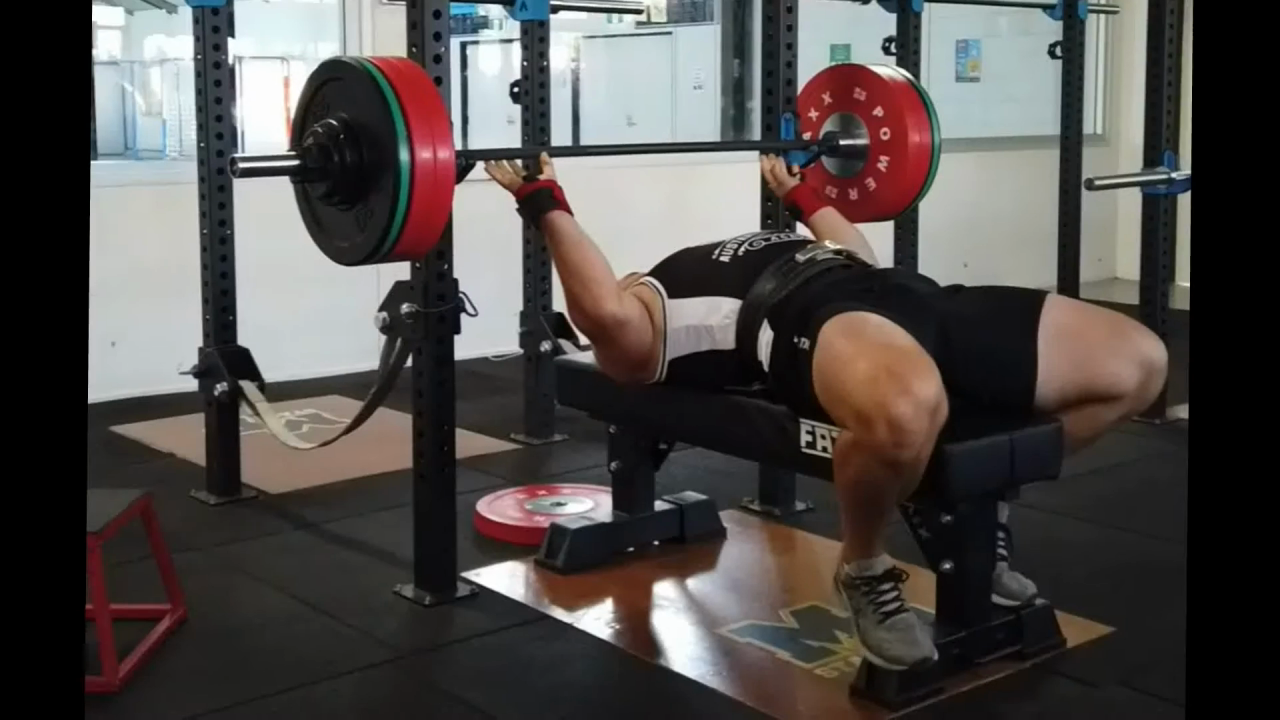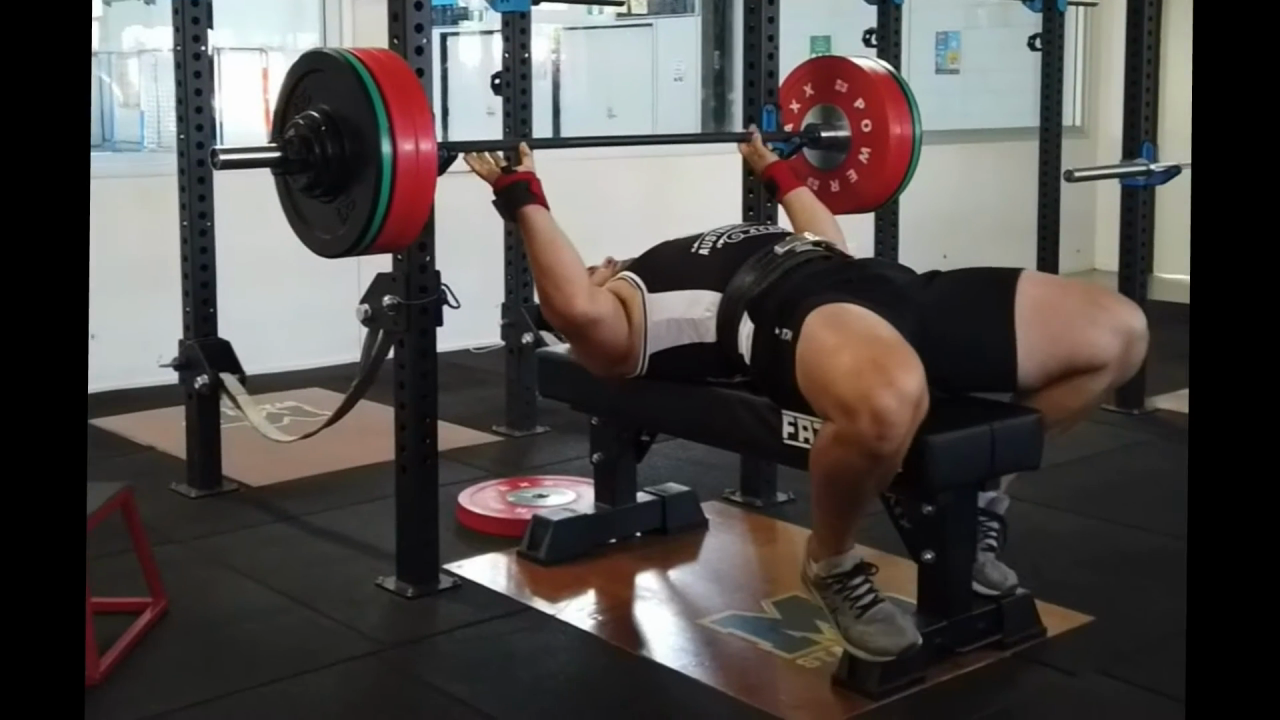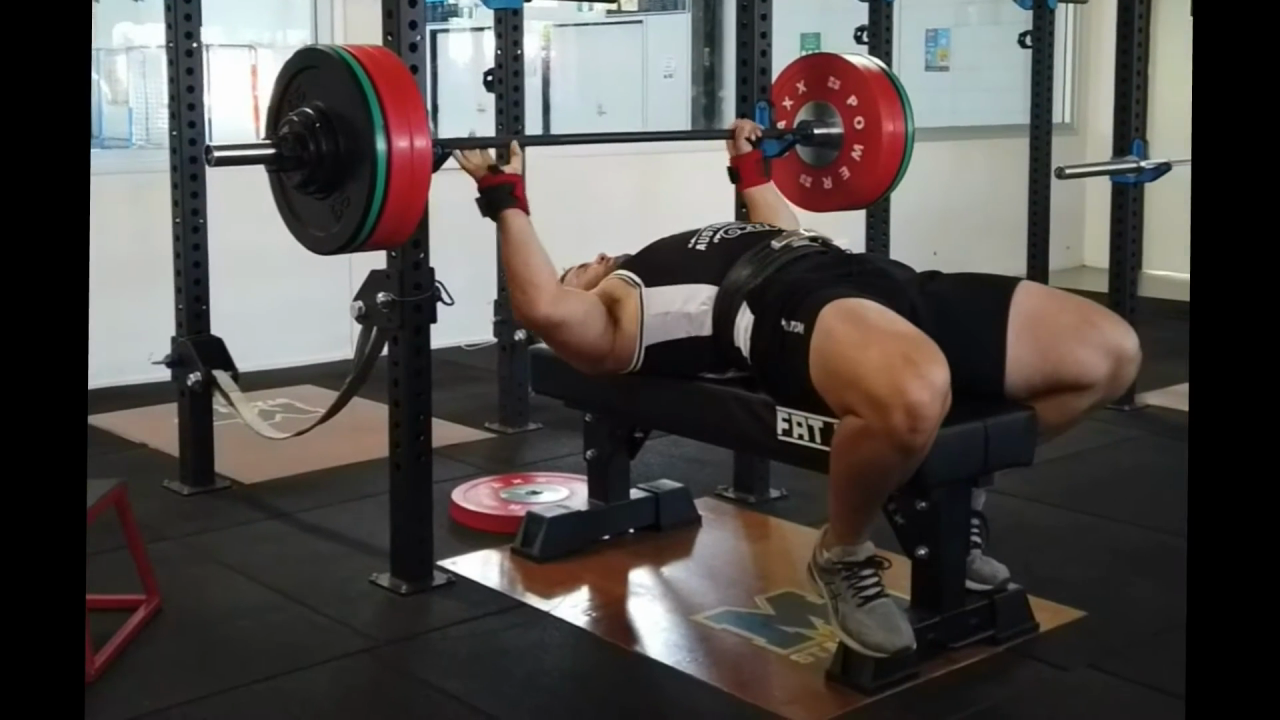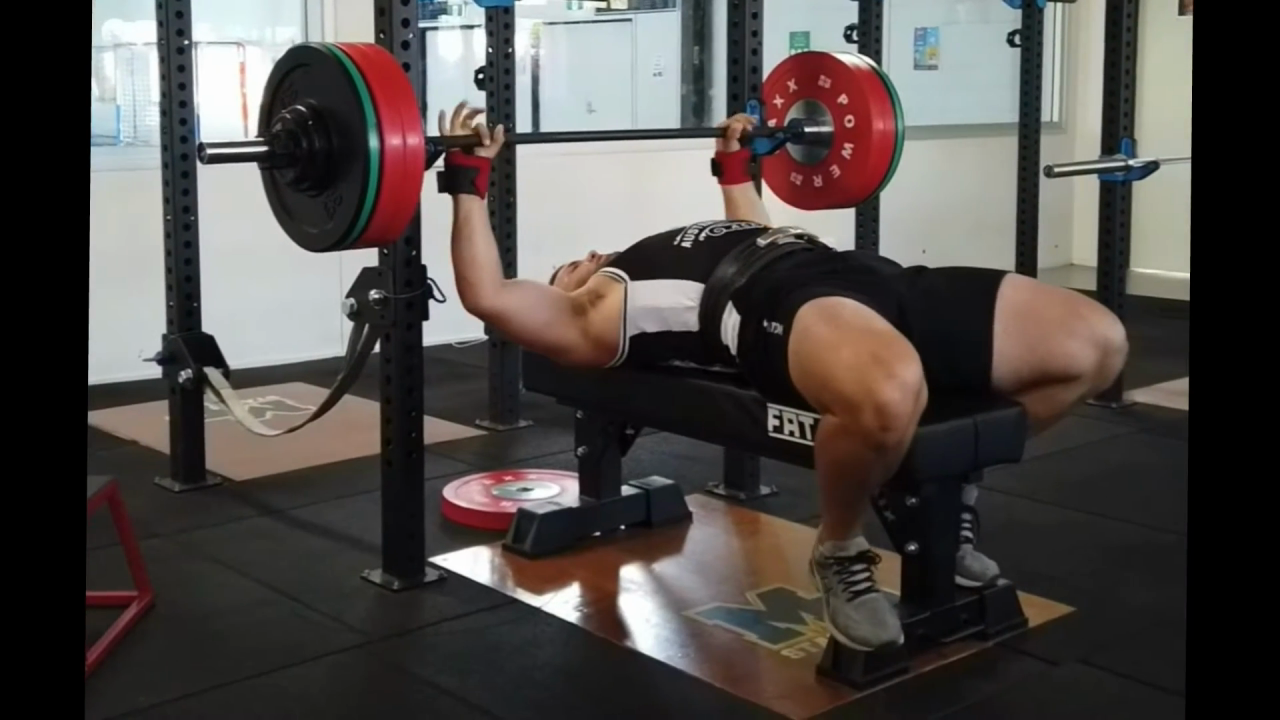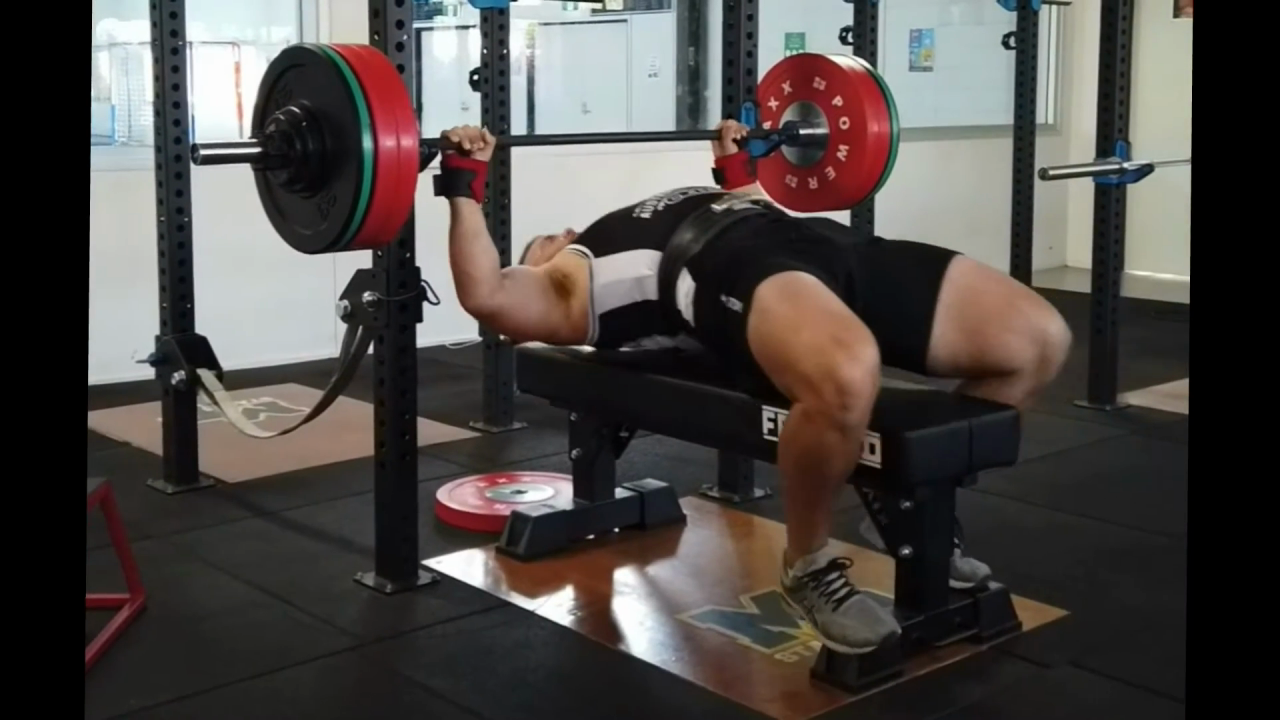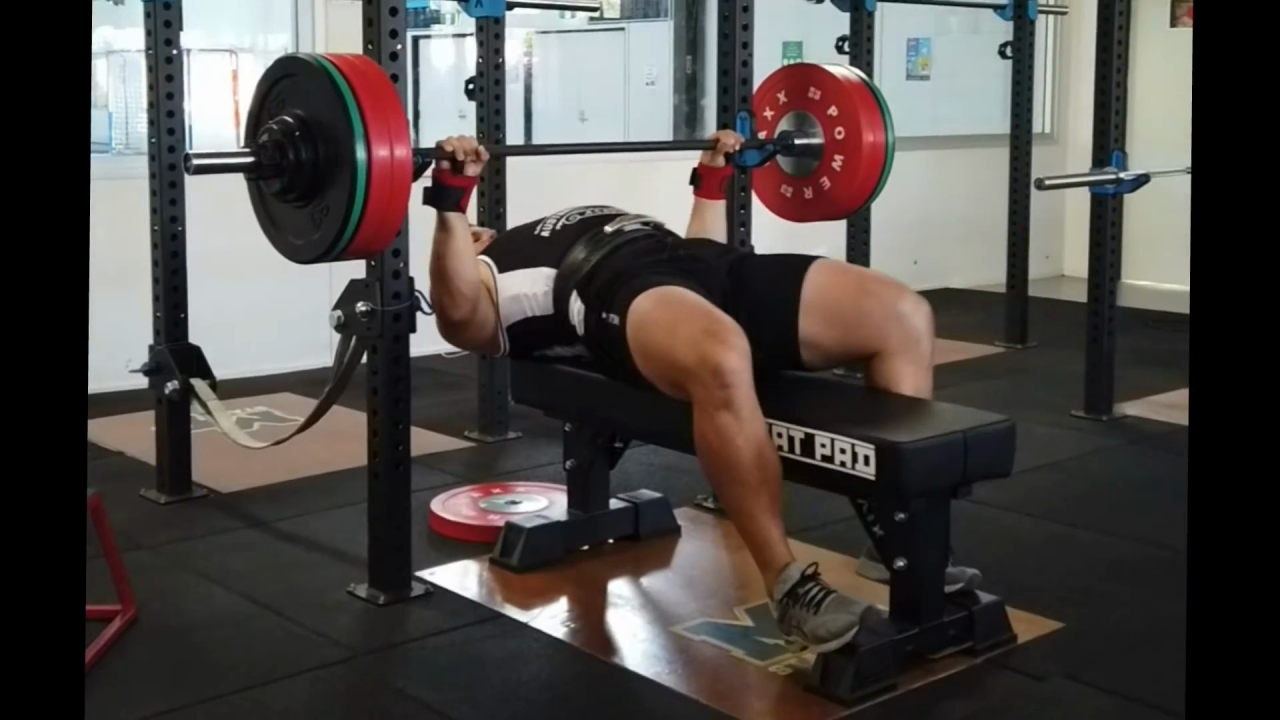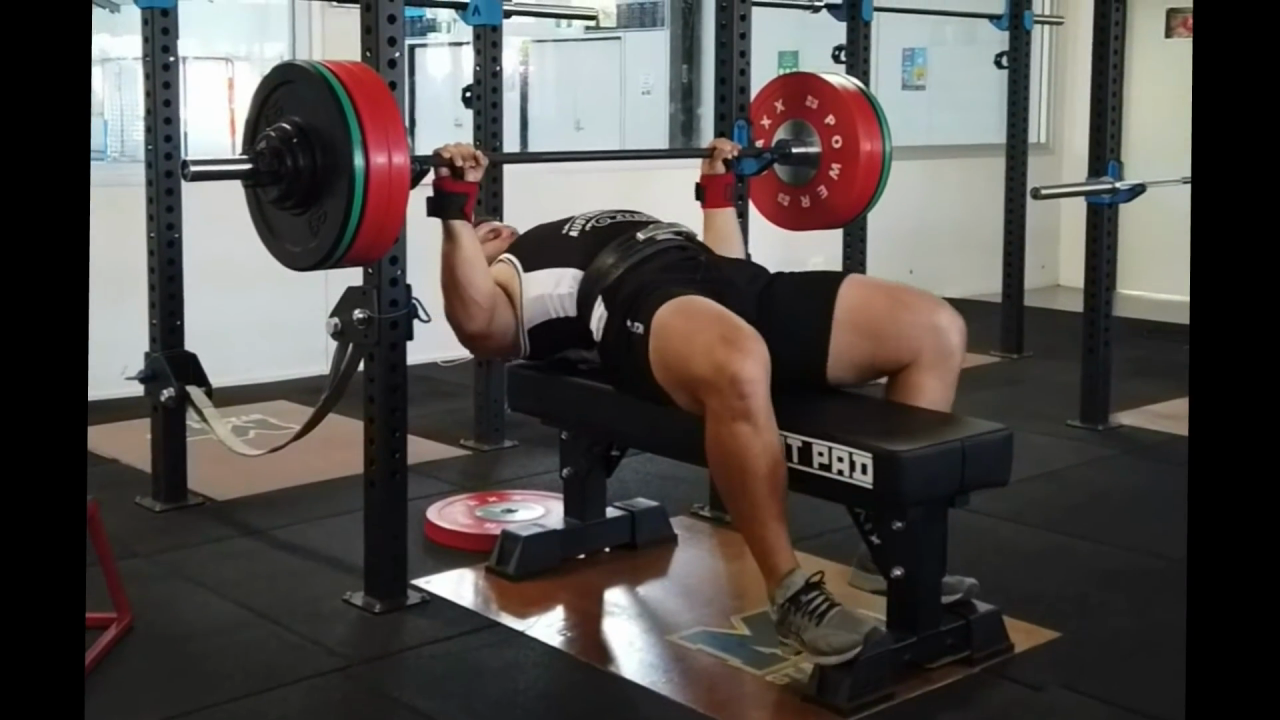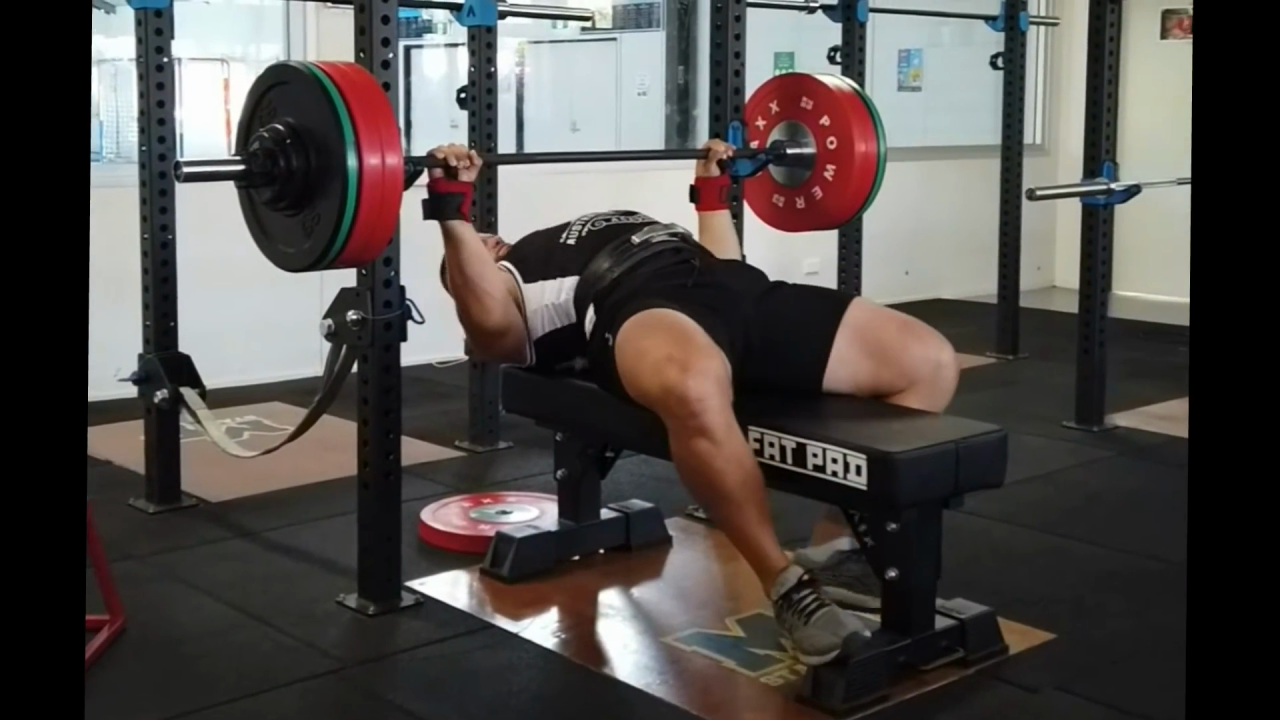
dt=0.5s
person 1, frame 1
left shoulder: (695, 285)
right shoulder: (634, 340)
left elbow: (857, 261)
right elbow: (603, 309)
left wrist: (797, 193)
right wrist: (543, 204)
left knee: (1137, 363)
right knee: (906, 407)
right ankle: (865, 570)
person 1, frame 2
left shoulder: (700, 271)
right shoulder: (614, 331)
left elbow: (830, 246)
right elbow: (575, 308)
left wrist: (774, 168)
right wrist: (520, 196)
left knee: (1117, 331)
right knee: (887, 402)
left ankle: (977, 487)
right ankle: (832, 564)
person 1, frame 3
left shoulder: (664, 276)
right shoulder: (604, 326)
left elbow: (778, 238)
right elbow: (542, 308)
left wrist: (748, 165)
right wrist: (505, 195)
left knee: (1110, 351)
right knee: (915, 396)
right ankle: (843, 554)
person 1, frame 4
left shoulder: (648, 271)
right shoulder: (588, 320)
left elbow: (754, 242)
right elbow: (486, 296)
left wrist: (733, 162)
right wrist: (467, 178)
left knee: (1097, 343)
right knee: (889, 395)
right ankle: (839, 552)
person 1, frame 5
left shoulder: (635, 245)
right shoulder: (561, 294)
right elbow: (486, 295)
left wrist: (732, 167)
right wrist: (464, 186)
left knee: (1036, 335)
right knee: (844, 374)
right ankle: (809, 568)
person 1, frame 6
left shoulder: (558, 243)
right shoulder: (485, 286)
left elbow: (699, 251)
right elbow: (458, 311)
left wrist: (712, 179)
right wrist: (449, 202)
left knee: (903, 315)
right knee: (721, 363)
right ankle: (789, 586)
person 1, frame 7
left shoulder: (598, 239)
right shoulder: (504, 281)
left elbow: (724, 266)
right elbow: (475, 322)
left wrist: (717, 188)
right wrist: (453, 209)
left hip: (735, 286)
left knee: (935, 328)
right knee: (740, 370)
right ankle: (792, 593)
person 1, frame 8
right shoulder: (504, 283)
left elbow: (722, 267)
right elbow: (488, 317)
left wrist: (712, 190)
right wrist: (451, 210)
left knee: (927, 361)
right knee: (695, 388)
left ankle: (840, 550)
right ankle: (788, 587)
